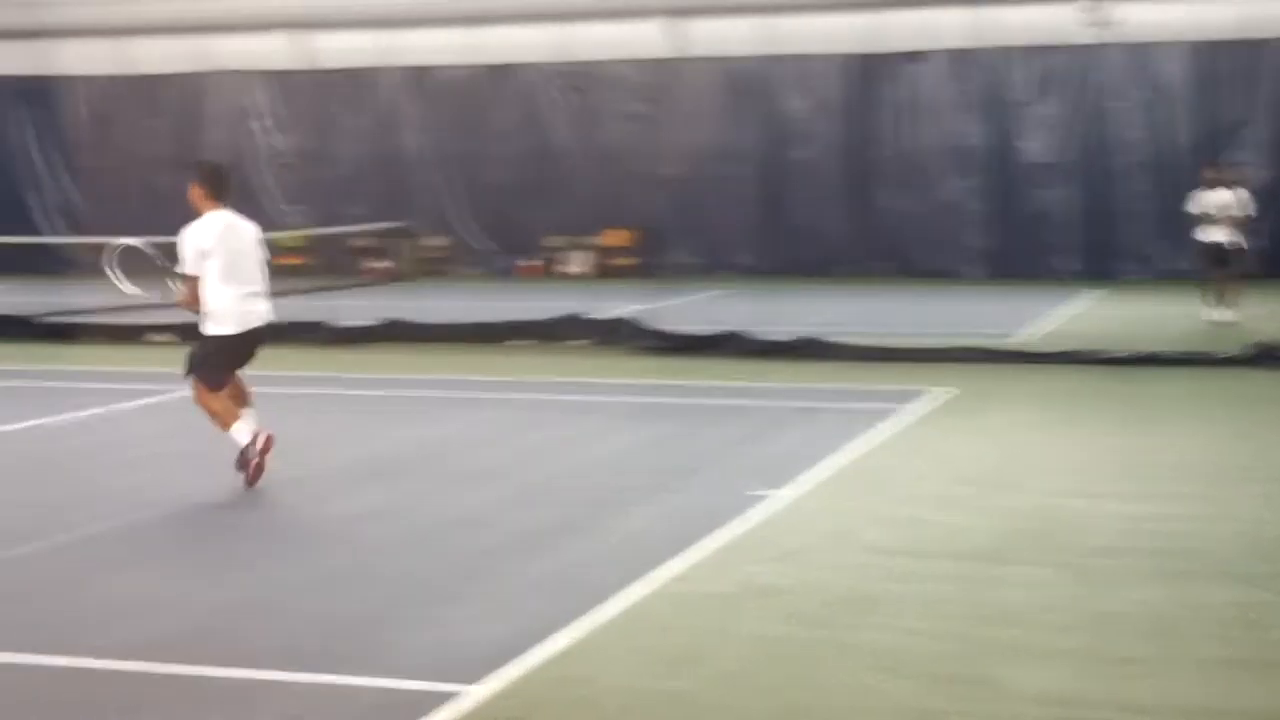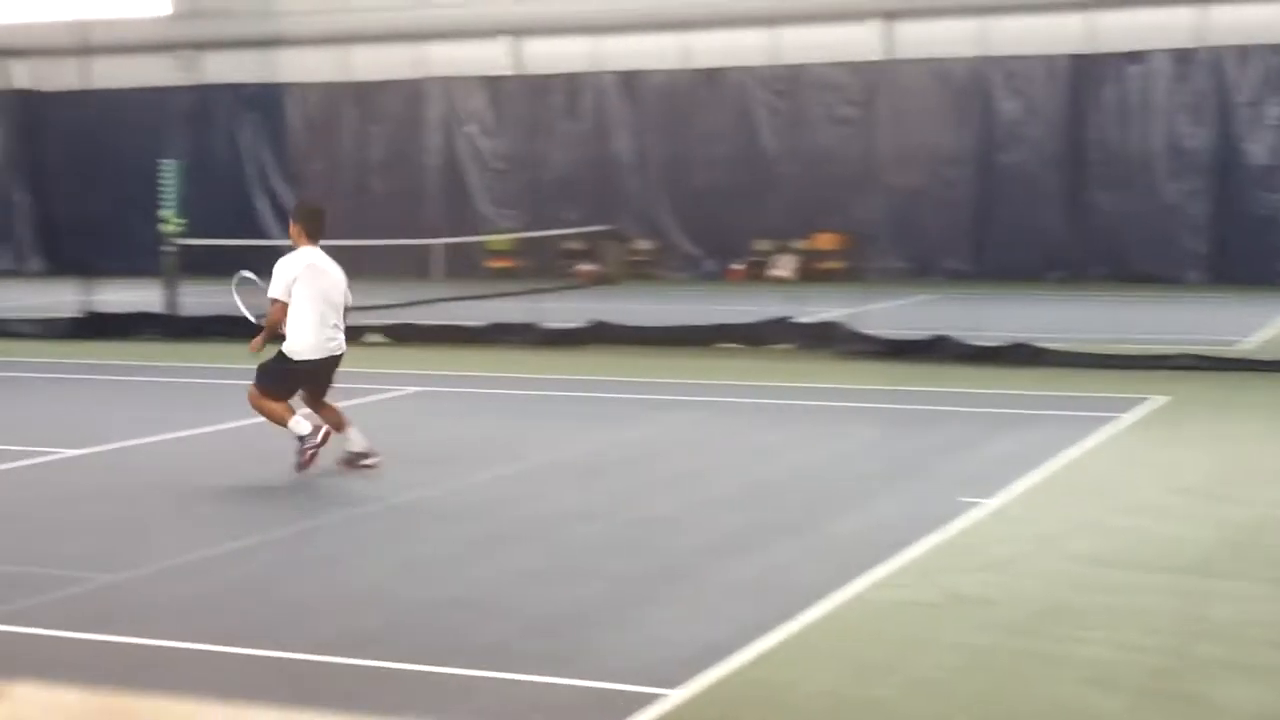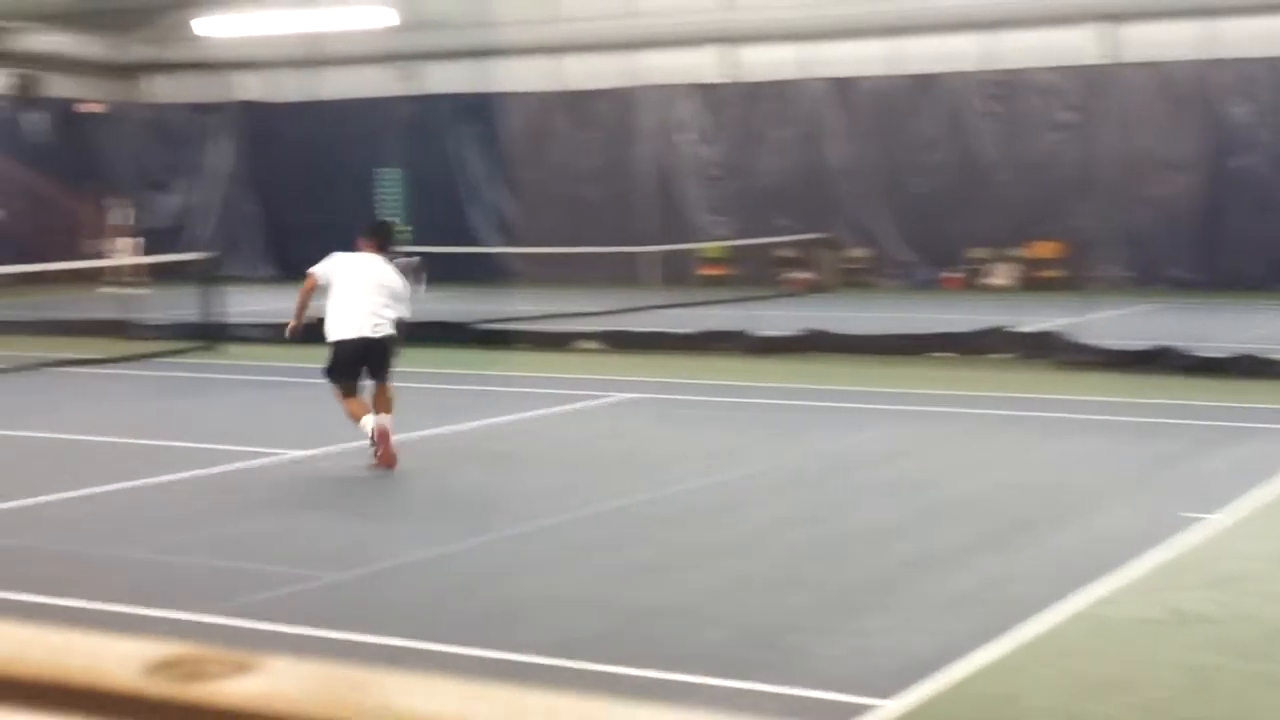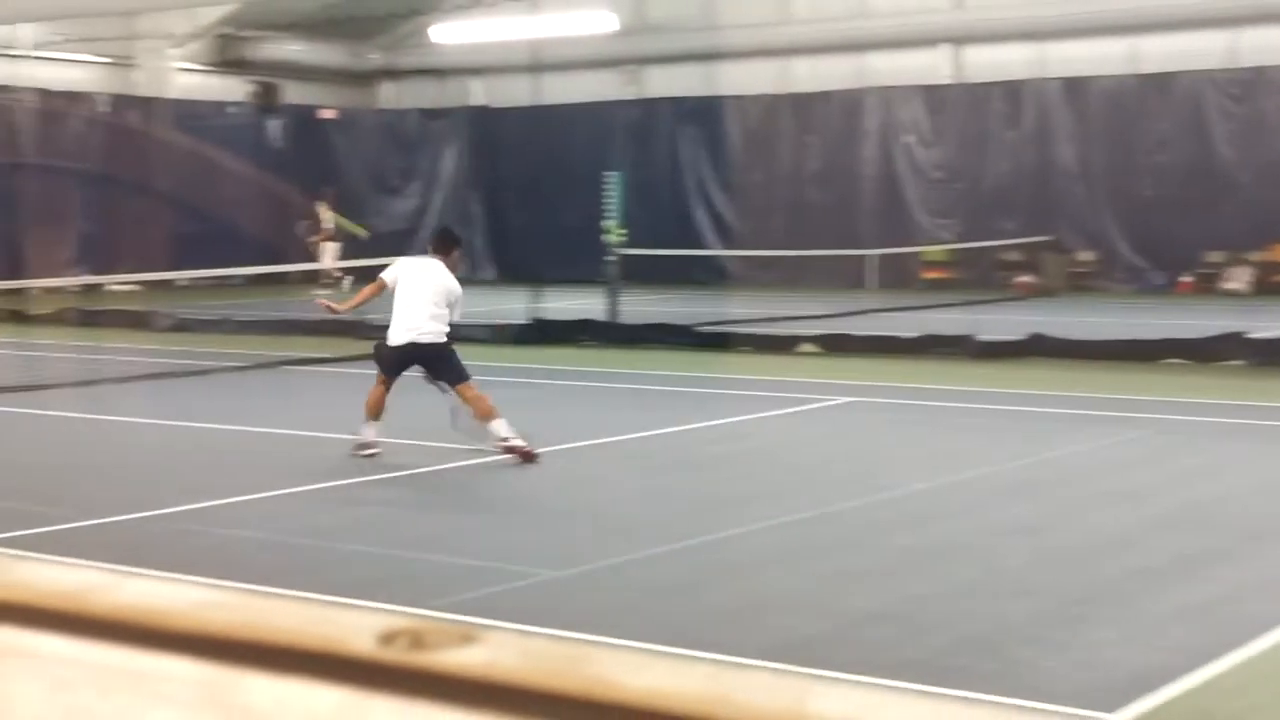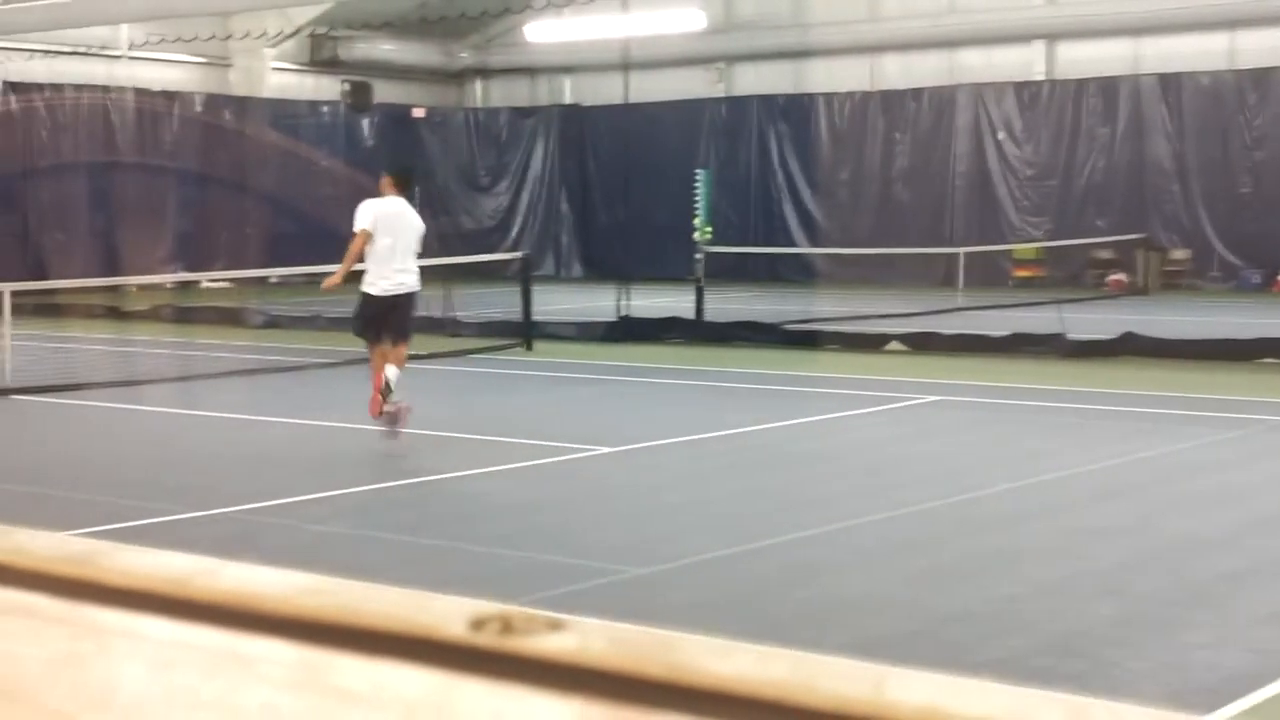
dt=0.3s
person 1, frame 1
left shoulder: (193, 233)
right shoulder: (249, 228)
left elbow: (193, 296)
left wrist: (188, 301)
left hip: (225, 326)
right hip: (259, 319)
left knee: (205, 390)
right knee: (226, 374)
left ankle: (249, 439)
right ankle: (250, 435)
person 1, frame 2
left shoulder: (288, 264)
right shoulder: (334, 268)
left elbow: (277, 316)
left wrist: (263, 338)
left hip: (302, 351)
right hip: (333, 348)
left knee: (259, 396)
right knee: (315, 401)
left ankle: (307, 432)
right ankle: (360, 449)
person 1, frame 3
left shoulder: (338, 260)
right shoulder: (396, 278)
left elbow: (309, 287)
right elbow: (400, 317)
left wrist: (297, 319)
left hip: (344, 336)
right hip: (381, 334)
left knee: (347, 398)
right knee: (381, 383)
left ankle: (374, 429)
right ankle: (381, 429)
person 1, frame 4
left shoulder: (405, 264)
right shoulder: (452, 284)
left elbow: (375, 288)
left wrist: (344, 308)
left hip: (399, 338)
right hip: (433, 340)
left knee: (383, 382)
right knee: (467, 391)
left ankle: (368, 439)
right ankle: (508, 439)
person 1, frame 5
left shoulder: (371, 206)
right shoulder: (416, 219)
left elbow: (360, 242)
left wrist: (340, 274)
left hip: (378, 289)
right hip: (407, 288)
left knee: (378, 348)
right knee: (399, 345)
right ankle: (389, 379)
